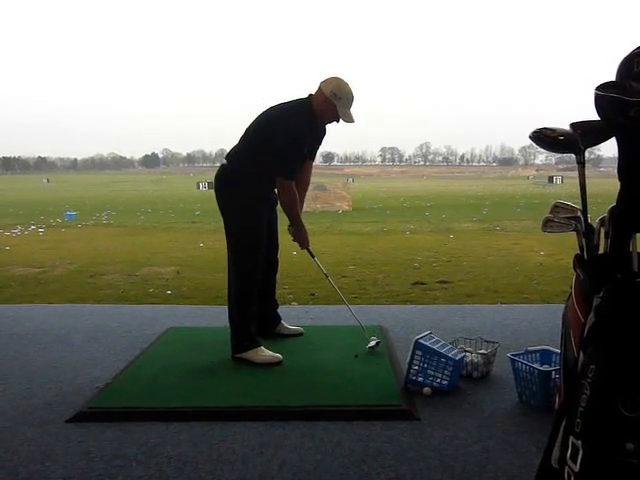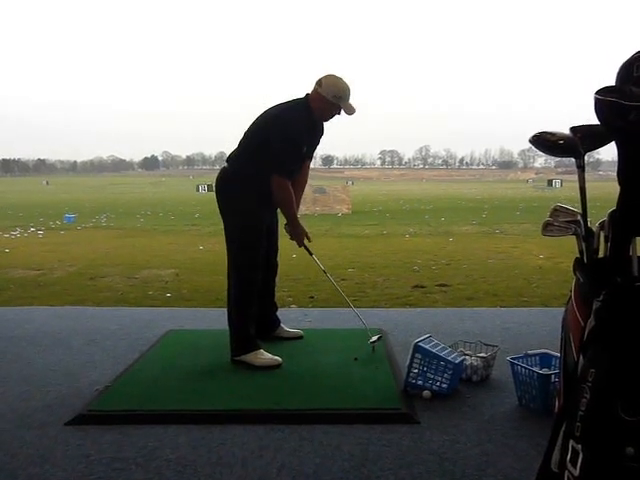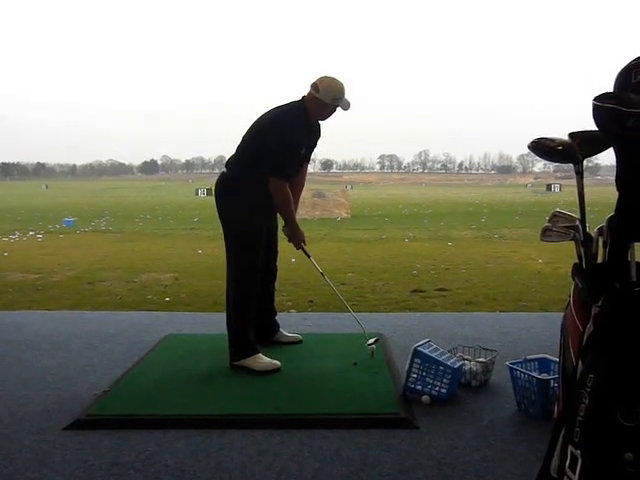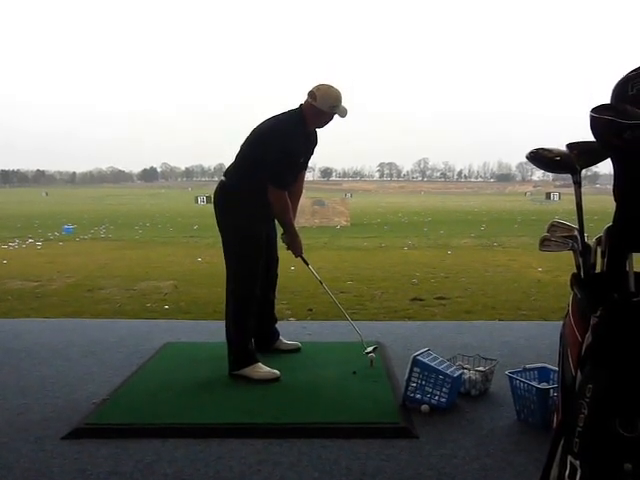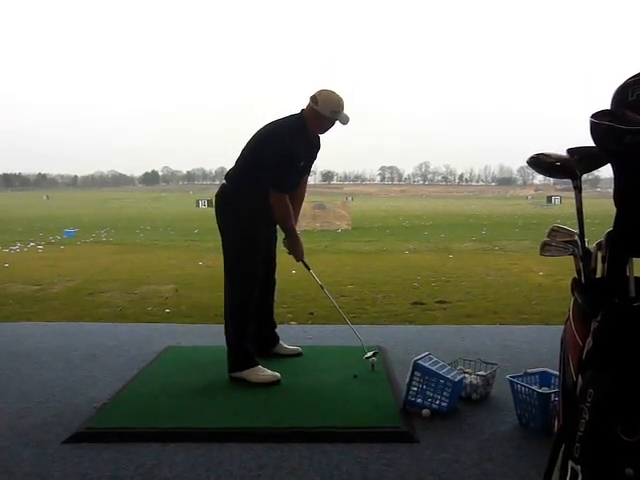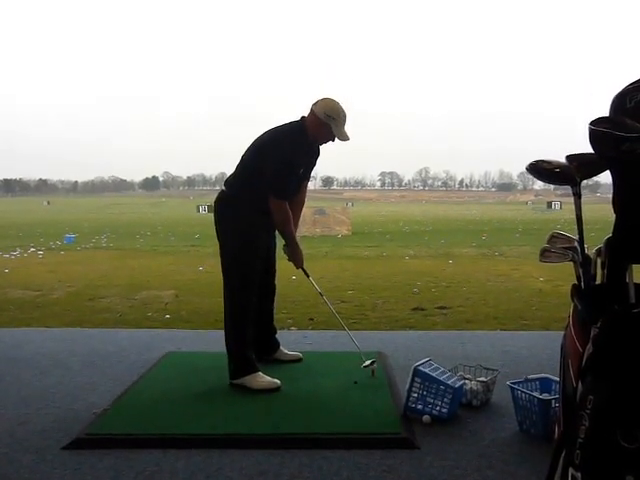
dt=0.7s
person 1, frame 1
left shoulder: (315, 124)
right shoulder: (288, 123)
left elbow: (304, 169)
right elbow: (285, 184)
left wrist: (298, 216)
right wrist: (298, 226)
left hip: (261, 188)
right hip: (237, 188)
left knee: (268, 258)
right knee: (247, 262)
left ankle: (267, 321)
right ankle: (243, 343)
person 1, frame 2
left shoulder: (314, 124)
right shoulder: (286, 123)
left elbow: (302, 168)
right elbow: (281, 181)
left wrist: (294, 214)
right wrist: (294, 223)
left hip: (262, 191)
right hip: (238, 191)
left knee: (267, 261)
right knee: (246, 266)
left ankle: (266, 324)
right ankle: (243, 346)
person 1, frame 3
left shoulder: (311, 126)
right shoulder: (283, 125)
left elbow: (299, 171)
right elbow: (278, 182)
left wrist: (292, 216)
right wrist: (292, 225)
left hip: (262, 196)
right hip: (237, 196)
left knee: (266, 266)
right knee: (245, 270)
left ankle: (266, 329)
right ankle: (242, 350)
person 1, frame 4
left shoulder: (307, 134)
right shoulder: (281, 134)
left elbow: (297, 178)
right elbow: (277, 191)
left wrist: (291, 222)
right wrist: (291, 233)
left hip: (260, 204)
right hip: (236, 205)
left knee: (267, 272)
right knee: (245, 279)
left ankle: (266, 337)
right ankle: (241, 360)
person 1, frame 5
left shoulder: (310, 140)
right shoulder: (281, 139)
left elbow: (300, 184)
right elbow: (278, 195)
left wrist: (292, 227)
right wrist: (293, 237)
left hip: (261, 208)
right hip: (237, 208)
left knee: (265, 277)
right knee: (244, 281)
left ankle: (265, 340)
right ankle: (241, 362)
person 1, frame 6
left shoulder: (309, 146)
right shoulder: (281, 145)
left elbow: (299, 190)
right elbow: (278, 202)
left wrist: (293, 233)
right wrist: (292, 244)
left hip: (261, 214)
right hip: (236, 214)
left knee: (265, 283)
right knee: (242, 288)
left ankle: (265, 346)
right ankle: (241, 368)
